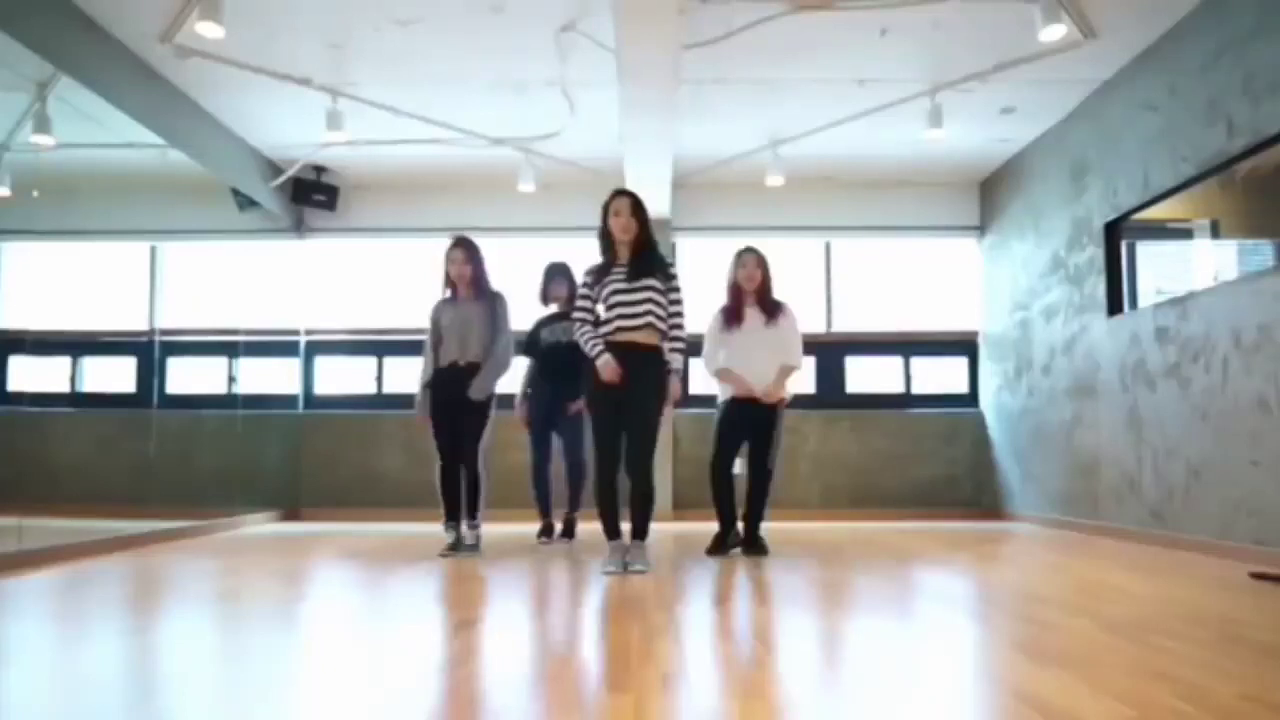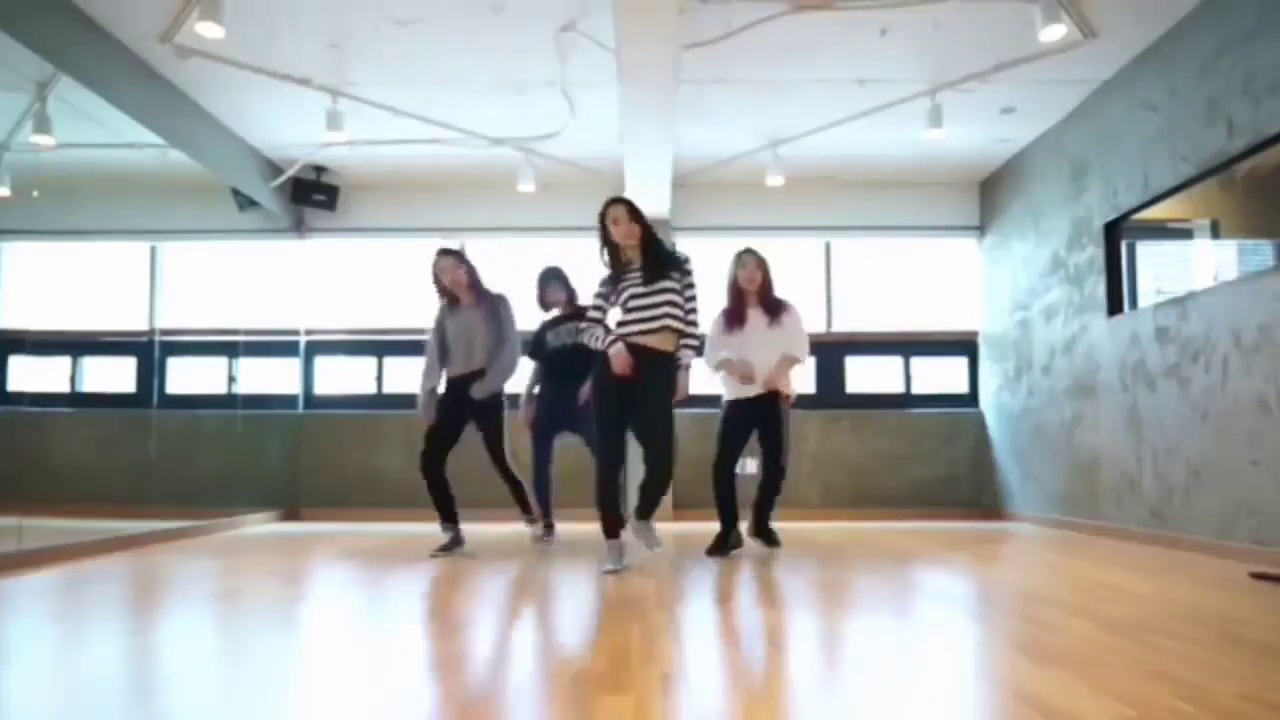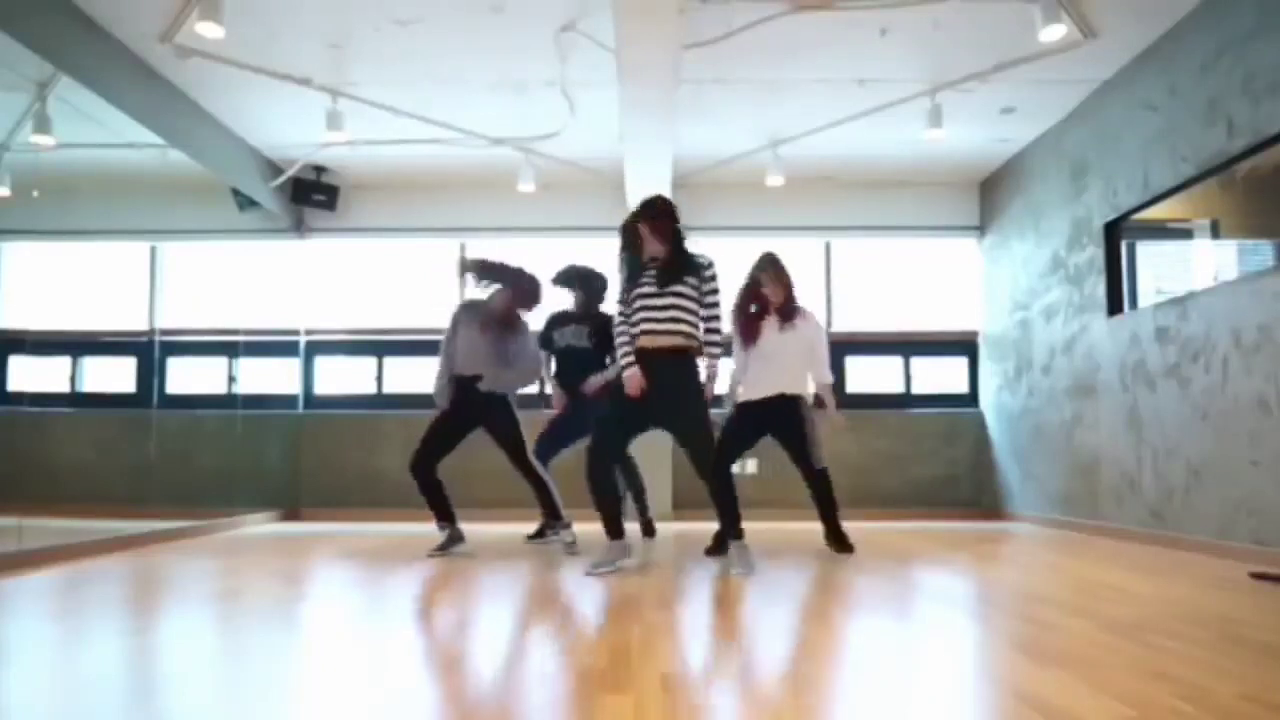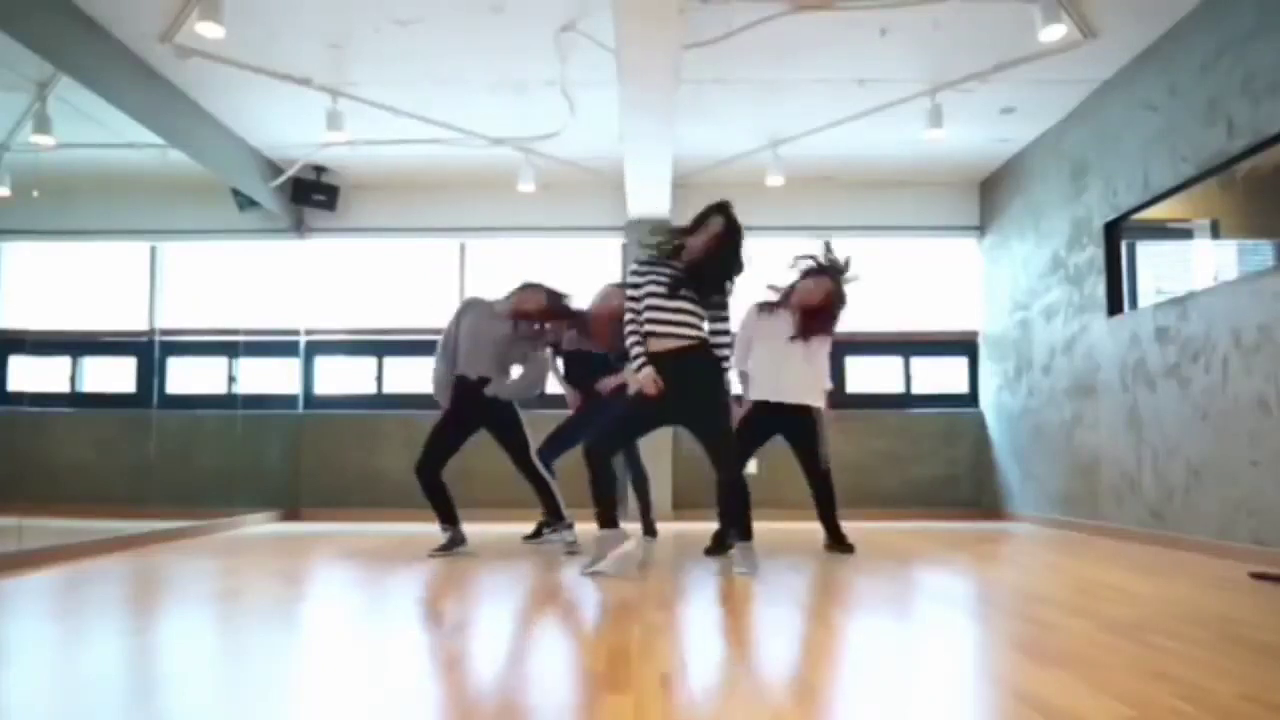
dt=0.2s
person 1, frame 1
left shoulder: (662, 268)
right shoulder: (595, 274)
left elbow: (676, 325)
right elbow: (581, 324)
left wrist: (675, 372)
right wrist: (600, 356)
left hip: (648, 366)
right hip: (609, 367)
left knee: (640, 462)
right knee: (607, 461)
left ankle: (638, 543)
right ankle: (614, 544)
person 1, frame 2
left shoulder: (677, 265)
right shoulder: (612, 279)
left elbow: (691, 320)
right elbow: (589, 327)
left wrist: (684, 368)
right wrist: (611, 345)
left hip: (658, 370)
right hip: (618, 367)
left knee: (661, 461)
right knee: (610, 459)
left ankle: (642, 519)
right ankle: (613, 544)
person 1, frame 3
left shoulder: (699, 269)
right shoulder: (633, 274)
left elbow: (712, 324)
right elbow: (620, 326)
left wrist: (711, 374)
right wrist: (628, 368)
left hip: (677, 372)
right hip: (639, 375)
left knee: (706, 460)
right knee: (599, 456)
left ankle: (736, 543)
right ankle: (616, 543)
person 1, frame 4
left shoulder: (713, 275)
right shoulder: (643, 267)
left elbow: (721, 333)
right elbow: (631, 322)
left wrist: (724, 383)
right wrist: (641, 368)
left hip: (698, 371)
right hip: (655, 375)
left knee: (726, 461)
right knee: (598, 447)
left ankle: (742, 545)
right ankle: (610, 534)
person 2, frame 1
left shoulder: (780, 312)
right shoulder: (724, 315)
left elbow: (793, 354)
right elbow: (710, 359)
left wrist: (777, 385)
right wrist: (736, 381)
left hip: (769, 400)
right hip: (735, 399)
left knee: (761, 467)
right knee: (720, 464)
left ankle: (752, 531)
right ankle: (727, 530)
person 2, frame 2
left shoulder: (784, 311)
right shoulder: (727, 316)
left elbow: (799, 347)
right elbow: (711, 354)
left wrist: (780, 370)
right wrist: (733, 366)
left hip: (773, 396)
right hip: (739, 398)
left knee: (775, 463)
right knee: (723, 464)
left ankle: (761, 522)
right ankle: (728, 531)
person 2, frame 3
left shoulder: (804, 320)
right shoulder: (748, 322)
left elbow: (821, 365)
right elbow: (740, 364)
left wrist: (830, 406)
right wrist: (733, 390)
left hip: (789, 402)
right hip: (752, 403)
left knee: (813, 468)
right knee: (718, 462)
left ankle: (833, 530)
person 2, frame 4
left shoulder: (819, 328)
right shoulder: (760, 314)
left elbow: (821, 372)
right elbow: (740, 355)
left wrist: (821, 402)
right wrist: (746, 394)
left hip: (803, 407)
right hip: (763, 404)
left knee: (818, 470)
left ankle: (833, 533)
right ankle: (726, 531)
person 3, frame 1
left shoulder: (493, 302)
right shoulder: (441, 308)
left elbow: (503, 348)
right elbow: (430, 352)
left wrist: (483, 383)
right wrist: (424, 393)
left hip: (475, 386)
right hip: (444, 385)
left knee: (470, 455)
right knee: (448, 459)
left ankle: (472, 528)
right ankle: (454, 531)
person 3, frame 2
left shoulder: (496, 305)
right shoulder: (446, 314)
left elbow: (510, 351)
right elbow: (434, 358)
left wrist: (486, 385)
right wrist: (427, 399)
left hip: (486, 391)
right hip: (455, 392)
left knee: (500, 460)
right knee: (430, 461)
left ankle: (533, 523)
right ankle: (452, 532)
person 3, frame 3
left shoulder: (515, 327)
right shoulder: (468, 311)
left elbow: (531, 369)
right elbow: (447, 359)
left wrist: (492, 384)
right wrist: (444, 395)
left hip: (493, 400)
right hip: (460, 398)
left knee: (524, 462)
right knee: (420, 464)
left ankle: (561, 528)
right ankle: (450, 530)
person 3, frame 4
left shoulder: (524, 332)
right shoulder: (472, 308)
left elbow: (537, 374)
right elbow: (446, 349)
left wrist: (500, 389)
right wrist: (443, 391)
left hip: (495, 402)
right hip: (461, 400)
left knee: (529, 466)
right knee: (425, 467)
left ankle: (563, 528)
right ankle: (453, 533)
person 4, frame 1
right shoulder: (541, 325)
right elbow: (533, 363)
left wrist: (586, 395)
right wrist: (522, 397)
left hip: (570, 399)
right hip: (541, 399)
left knee: (574, 455)
right knee: (540, 460)
left ankle: (570, 517)
right ankle: (546, 521)
person 4, frame 2
left shoulder: (587, 317)
right shoulder: (545, 329)
left wrist: (592, 383)
right wrist: (526, 398)
left hip: (580, 399)
right hip: (549, 401)
right knee: (540, 461)
right ankle: (546, 522)
person 4, frame 3
left shoulder: (602, 322)
right shoulder: (556, 321)
right elbow: (546, 360)
left wrist: (602, 378)
right wrist: (554, 388)
left hip: (599, 400)
right hip: (572, 403)
left knee: (620, 458)
right knee: (540, 453)
left ankle: (645, 519)
right ankle: (550, 522)
person 4, frame 4
left shoulder: (613, 330)
right shoulder: (565, 323)
right elbow: (551, 359)
left wrist: (618, 378)
right wrist: (568, 388)
left hip: (609, 402)
right hip: (587, 406)
left knee: (631, 461)
right knee: (543, 456)
left ankle: (647, 523)
right ankle: (549, 522)
